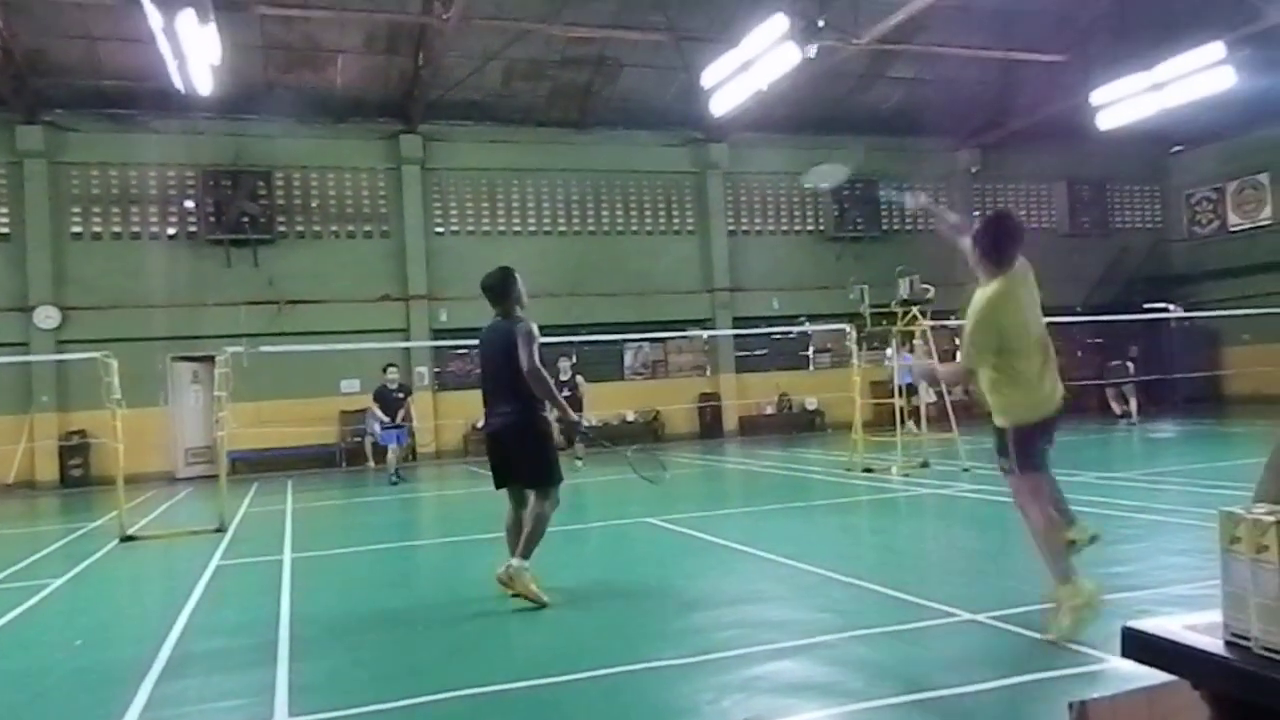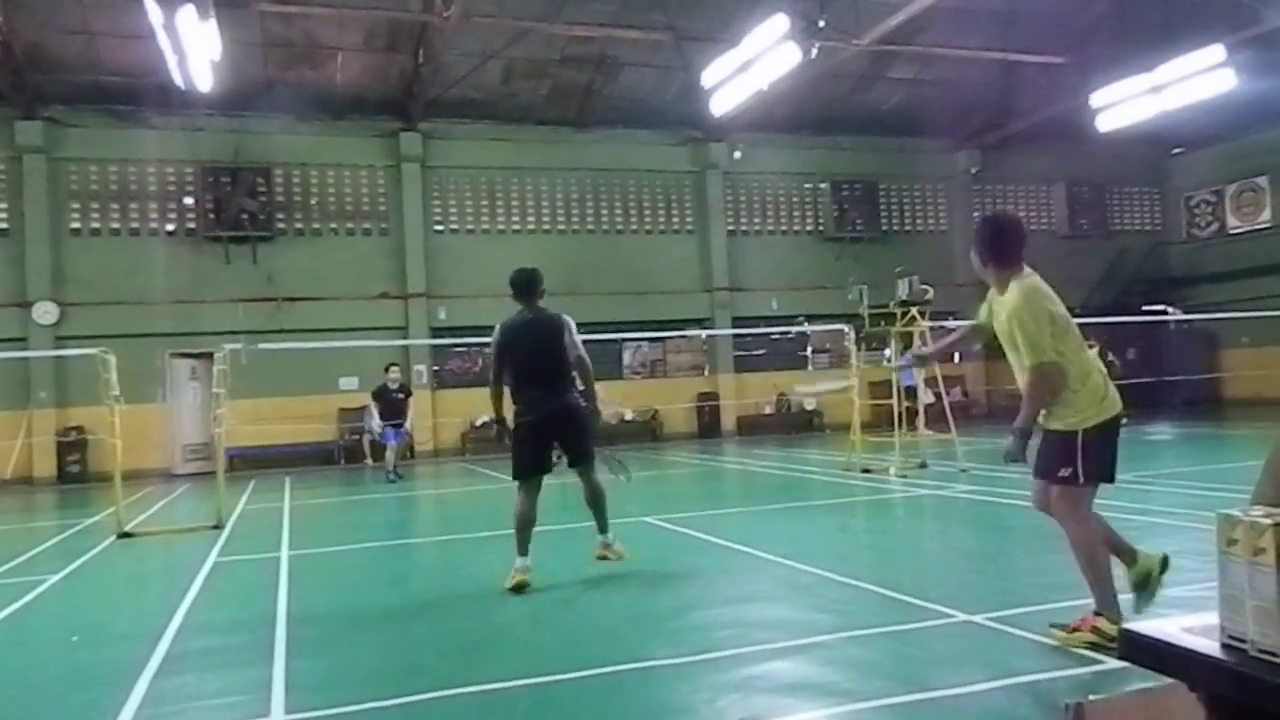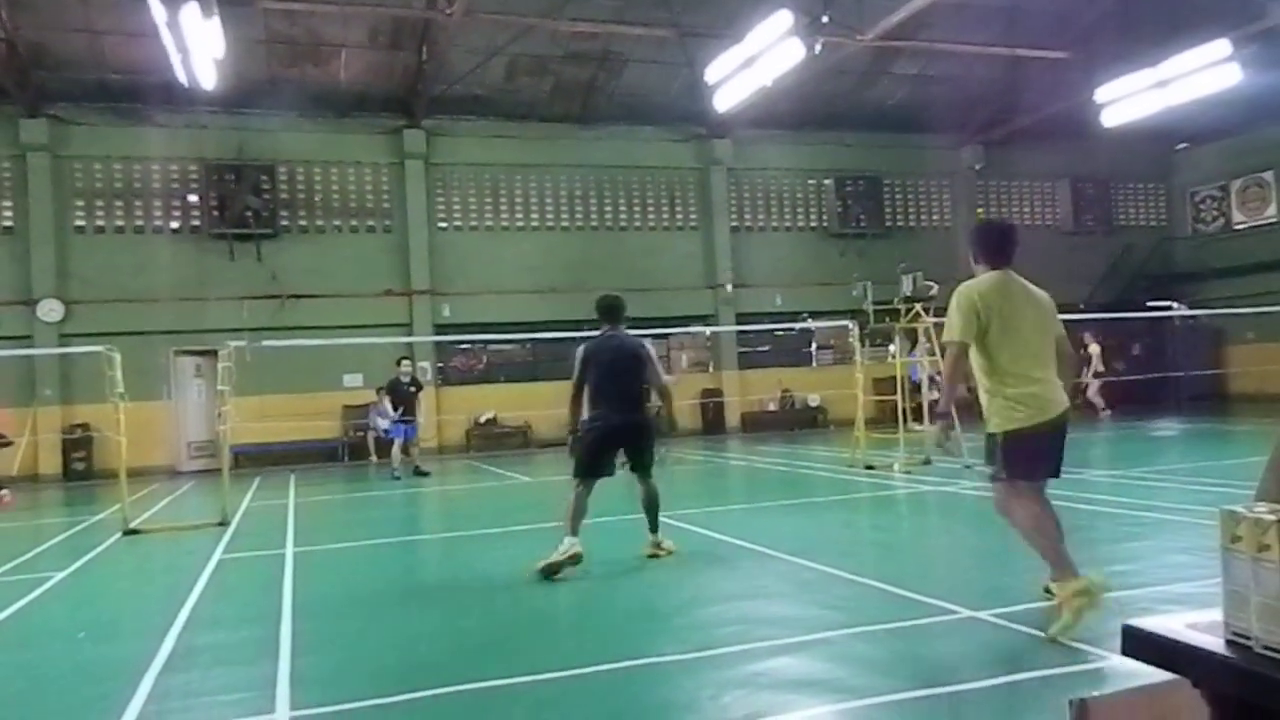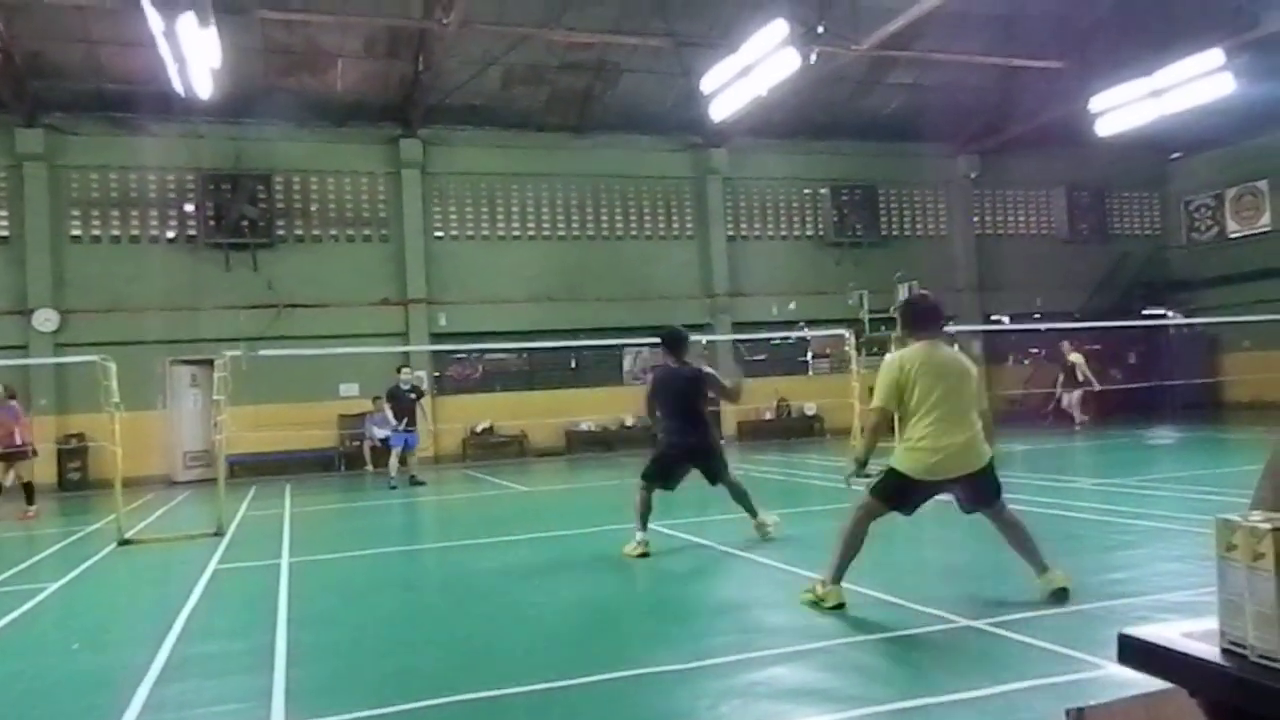
dt=0.4s
person 1, frame 1
left shoulder: (987, 304)
right shoulder: (1017, 269)
left elbow: (965, 372)
right elbow: (964, 234)
left wrist: (934, 373)
right wrist: (932, 209)
left hip: (1019, 411)
right hip: (1046, 397)
left knee: (1030, 498)
right knee: (1033, 483)
left ankle: (1073, 589)
right ankle: (1072, 528)
person 1, frame 2
left shoulder: (1021, 301)
right shoulder: (1007, 289)
left elbow: (1043, 376)
right elbow: (979, 328)
left wrist: (1021, 430)
right wrist: (934, 351)
left hip: (1082, 414)
right hip: (1071, 412)
left knee: (1069, 508)
right knee: (1048, 501)
left ankle: (1106, 620)
right ankle: (1140, 563)
person 1, frame 3
left shoulder: (971, 293)
right shoulder: (1039, 296)
left elbow: (956, 356)
right elbow: (1068, 353)
left wrist: (944, 409)
right wrist: (1058, 391)
left hip: (1013, 414)
right hip: (1051, 407)
left knee: (1015, 501)
right knee: (1030, 496)
left ankle: (1074, 584)
right ankle: (1064, 580)
person 1, frame 4
left shoulder: (897, 362)
right shoulder: (965, 363)
left elbow: (879, 418)
right elbow: (983, 417)
left wrist: (861, 458)
right wrist: (985, 457)
left hip: (919, 463)
right hip: (971, 456)
left knee: (864, 513)
right knee: (999, 514)
left ankle: (830, 587)
right ankle: (1049, 576)
person 2, frame 1
left shoulder: (487, 334)
right shoulder: (523, 327)
right elbow: (531, 371)
right wrist: (564, 409)
left hip: (496, 424)
right hip: (525, 421)
left knee: (517, 501)
right knee: (546, 497)
left ankle: (517, 568)
right ankle: (517, 566)
person 2, frame 2
left shoulder: (503, 331)
right shoulder: (561, 323)
left elbow: (496, 380)
right elbow: (579, 360)
left wrist: (499, 418)
right wrist: (592, 399)
left hip: (529, 416)
right hip: (567, 409)
left knee: (527, 492)
right knee: (588, 474)
left ankle: (521, 565)
right ankle: (605, 540)
person 2, frame 3
left shoulder: (586, 350)
right shoulder: (639, 346)
left elbow: (577, 393)
right elbow: (660, 386)
left wrist: (575, 429)
right wrist: (669, 415)
left hip: (602, 423)
right hip: (637, 422)
left knee: (582, 487)
right knee: (645, 479)
left ankle: (570, 545)
right ankle: (655, 540)
person 2, frame 4
left shoulder: (656, 376)
right shoulder: (702, 374)
left elbow: (651, 413)
right elbow: (732, 397)
right wrist: (736, 385)
left hip: (672, 445)
right hip: (705, 443)
left knee: (646, 488)
right knee: (728, 481)
left ankle: (640, 539)
right ankle: (759, 521)
